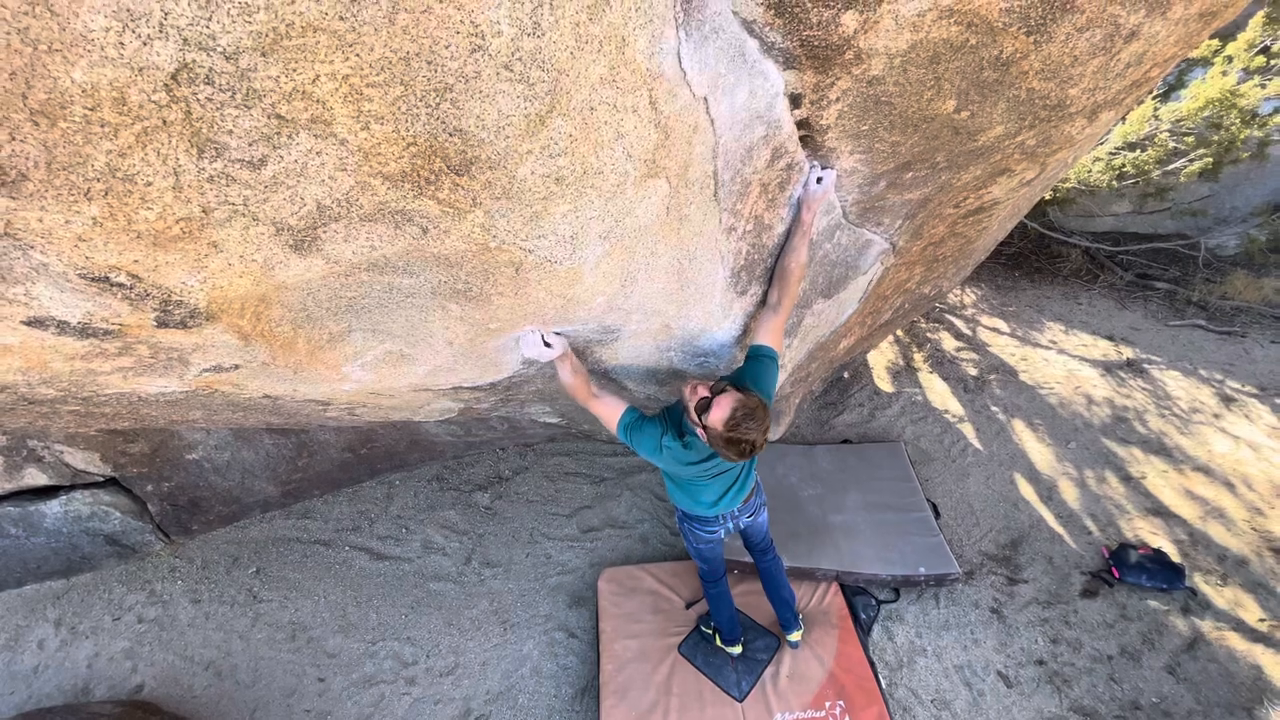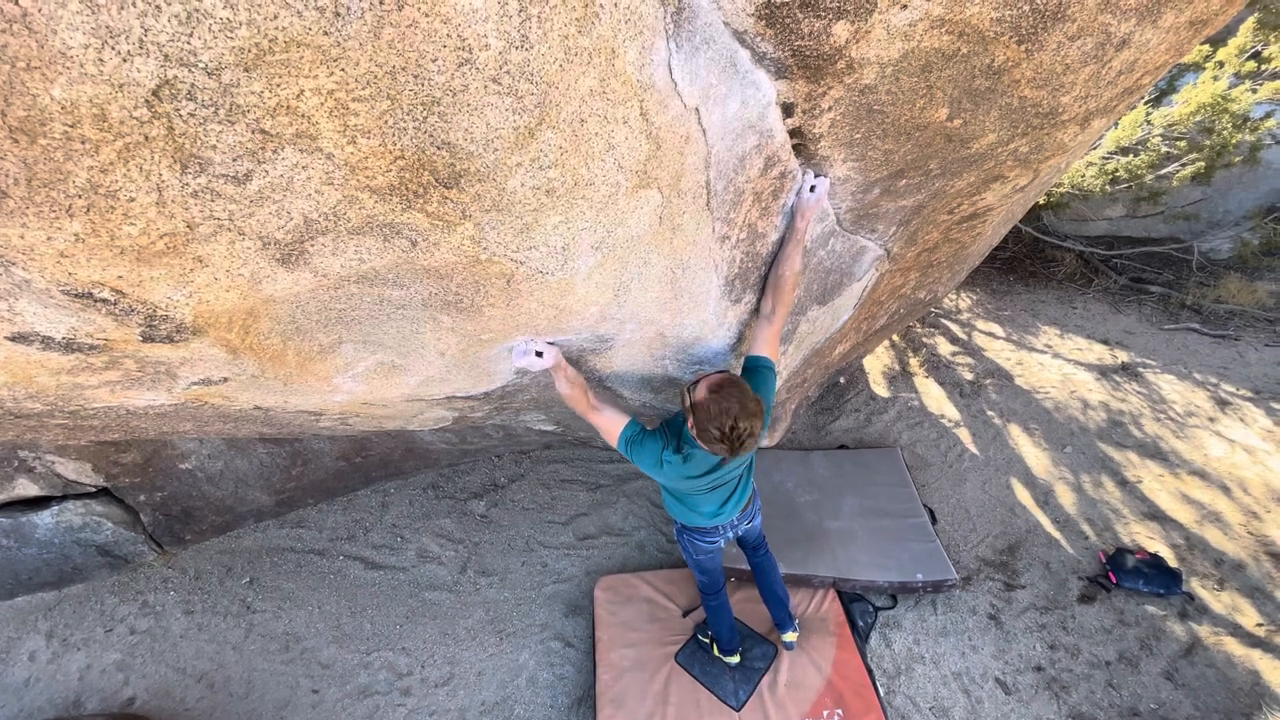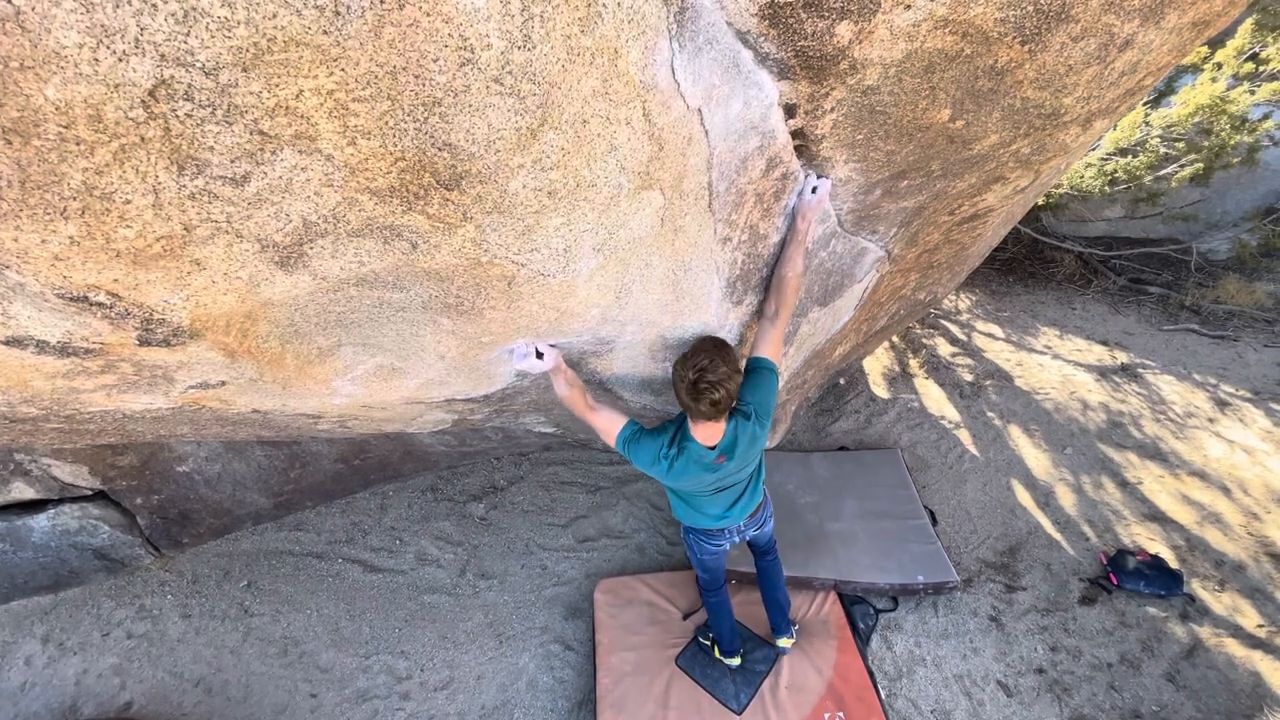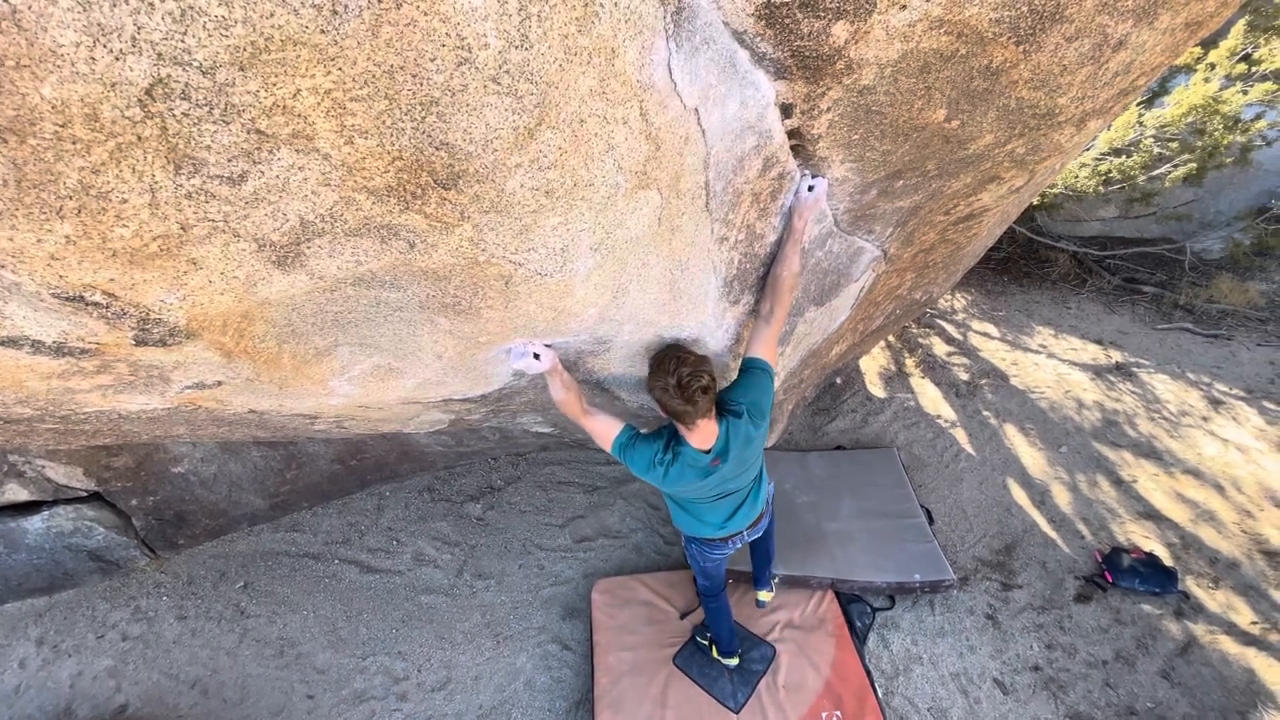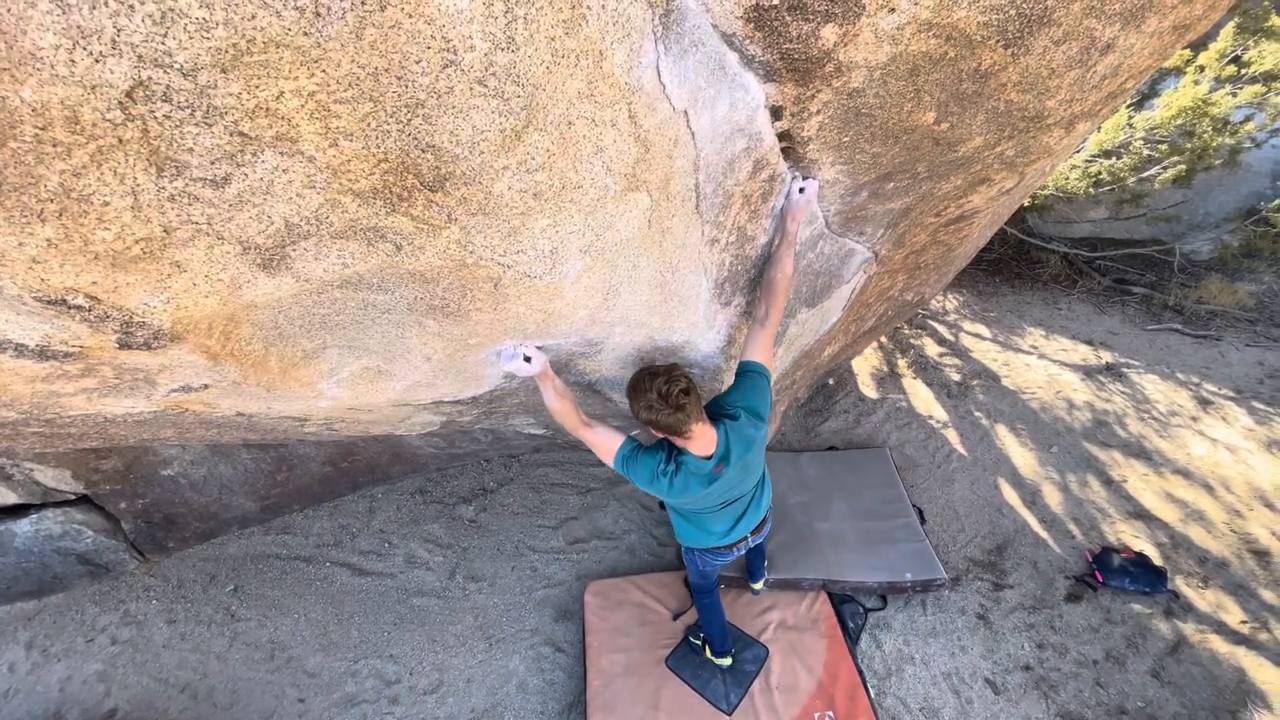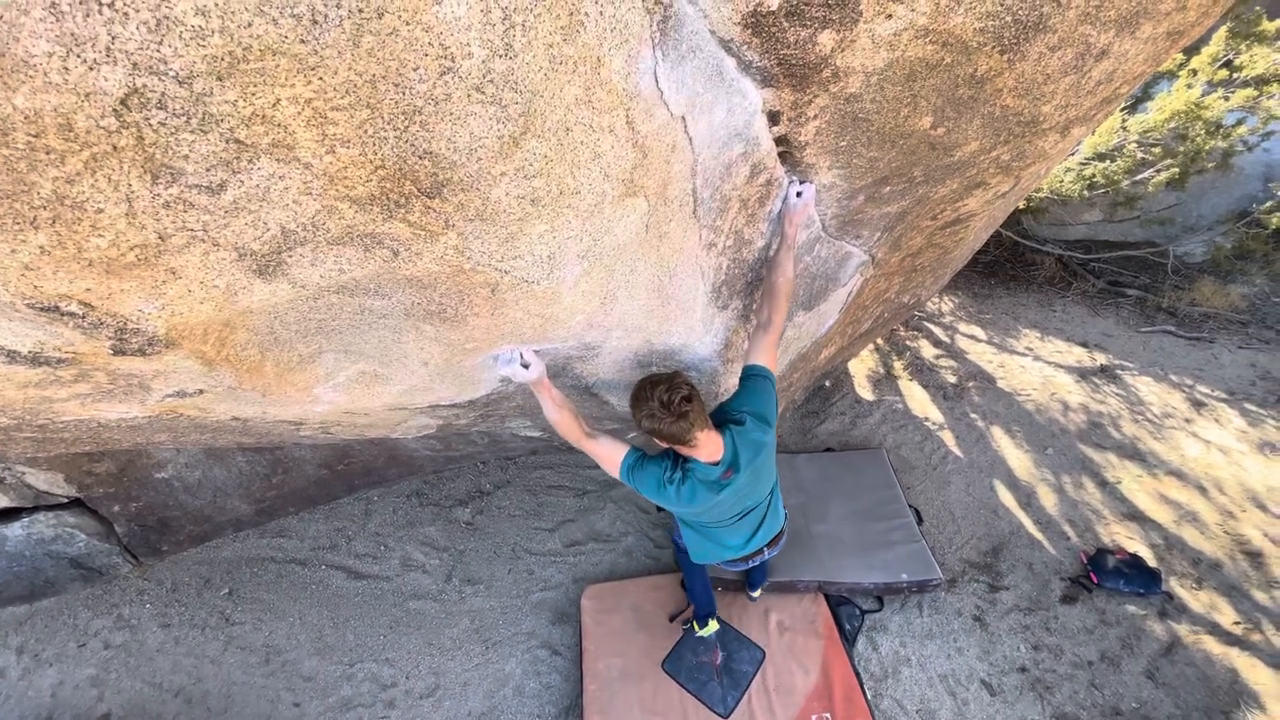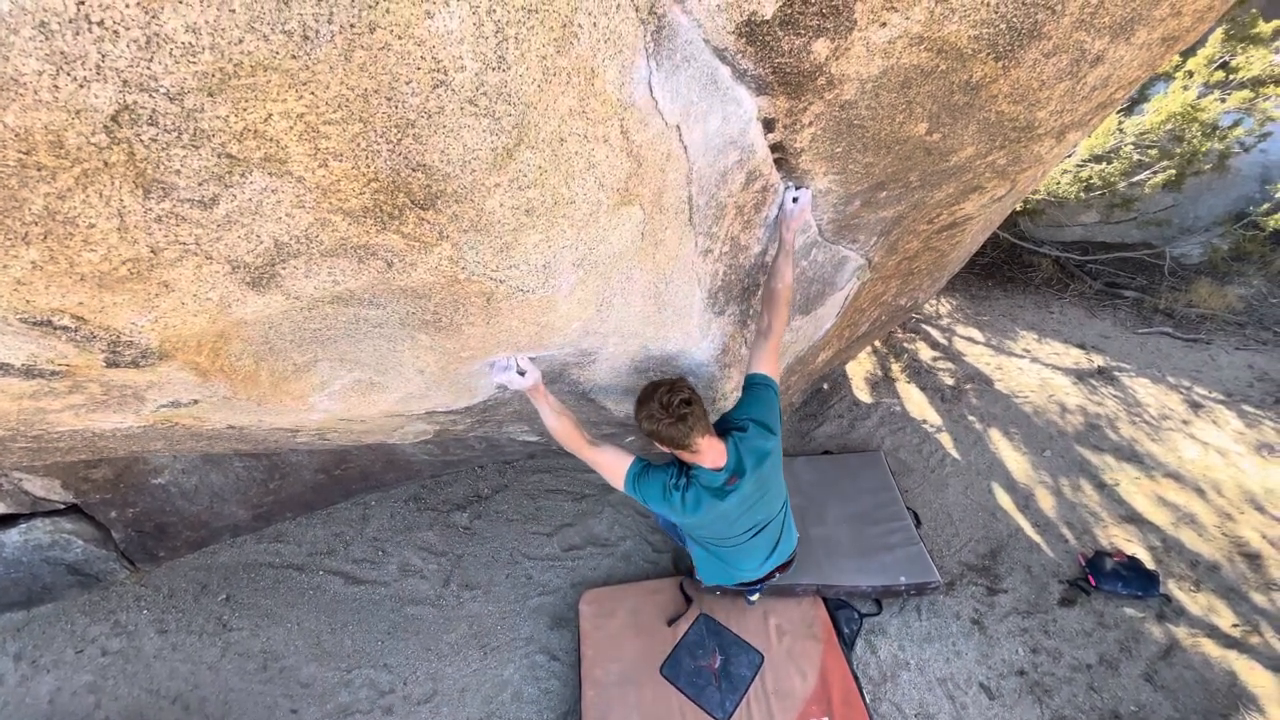
dt=0.5s
person 1, frame 1
left shoulder: (662, 443)
right shoulder: (754, 390)
left elbow: (591, 396)
right elbow: (778, 304)
left wrist: (560, 355)
right wrist: (808, 211)
left hip: (701, 520)
right hip: (748, 500)
left knee: (713, 573)
right knee: (765, 554)
left ankle: (729, 637)
right ankle: (793, 627)
person 1, frame 2
left shoulder: (662, 459)
right shoulder: (756, 405)
left elbow: (592, 408)
right elbow: (773, 313)
left wrist: (556, 364)
right wrist: (801, 219)
left hip: (699, 530)
right hip: (744, 509)
left knee: (711, 584)
right knee: (758, 551)
left ankle: (727, 647)
right ankle: (787, 626)
person 1, frame 3
left shoulder: (659, 455)
right shoulder: (756, 416)
left elbow: (590, 410)
right elbow: (776, 314)
left wrist: (556, 367)
right wrist: (803, 221)
left hip: (706, 532)
right hip: (755, 512)
left knee: (713, 585)
right knee: (767, 555)
left ankle: (728, 648)
right ankle: (783, 632)
person 1, frame 4
left shoulder: (654, 461)
right shoulder: (749, 413)
left elbow: (584, 413)
right elbow: (771, 314)
left wrist: (551, 369)
right wrist: (799, 221)
left hip: (708, 539)
right hip: (755, 518)
left knee: (711, 588)
left ankle: (725, 647)
right ankle: (764, 585)
person 1, frame 5
left shoulder: (660, 474)
right shoulder: (747, 416)
left elbow: (583, 427)
right elbow: (765, 318)
left wrist: (543, 375)
right wrist: (791, 226)
left hip: (710, 546)
right hip: (758, 524)
left knee: (703, 585)
left ankle: (719, 647)
right ankle: (757, 576)
person 1, frame 6
left shoulder: (668, 483)
right shoulder: (754, 424)
left elbow: (585, 436)
right elbow: (769, 324)
left wrist: (539, 383)
right wrist: (790, 229)
left hip: (722, 555)
right hip: (772, 537)
left knee: (683, 540)
left ankle: (705, 618)
right ankle: (755, 585)
person 1, frame 7
left shoulder: (673, 493)
right shoulder: (758, 431)
left elbow: (586, 447)
right elbow: (769, 329)
left wrist: (536, 391)
right wrist: (787, 236)
left hip: (729, 575)
right hip: (782, 556)
right ankle: (754, 586)
